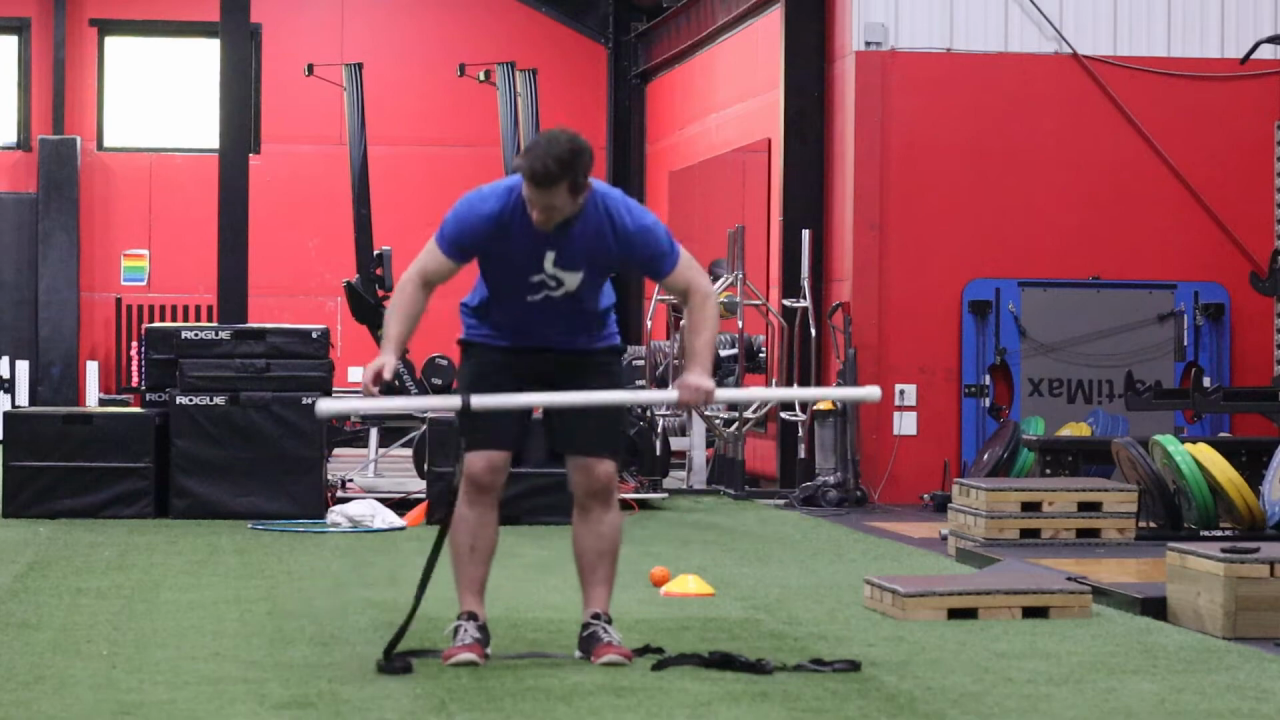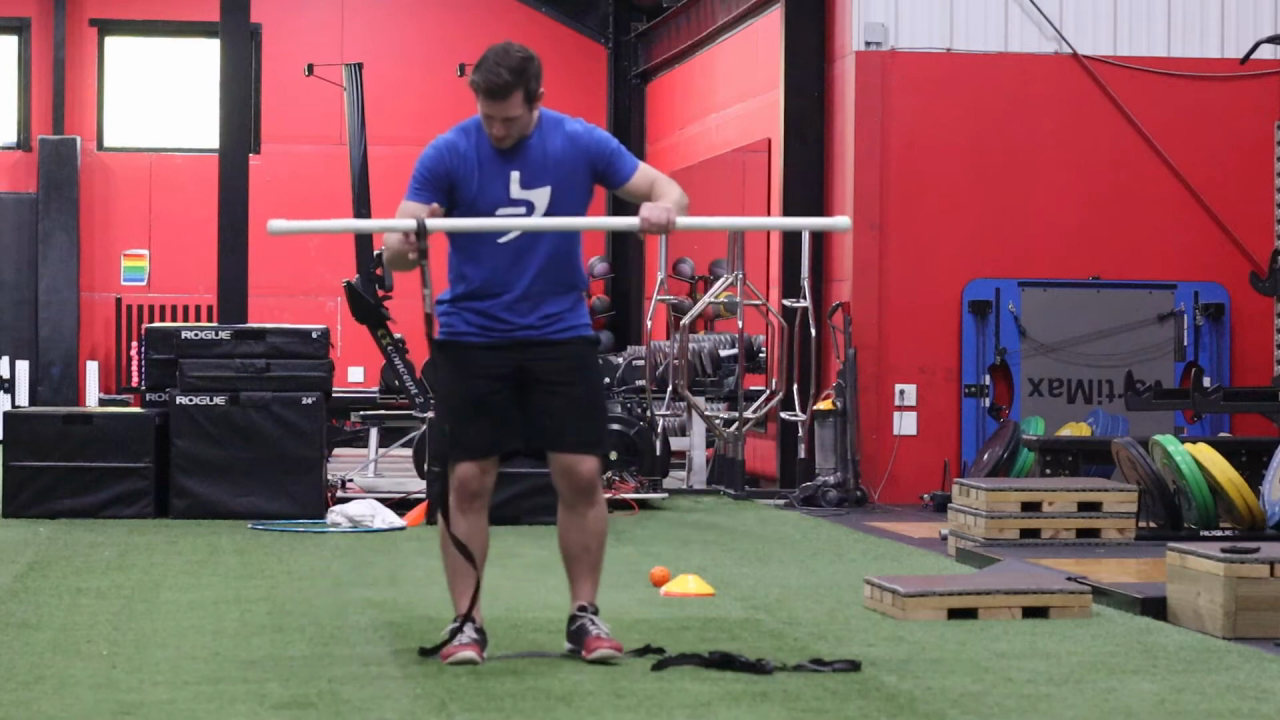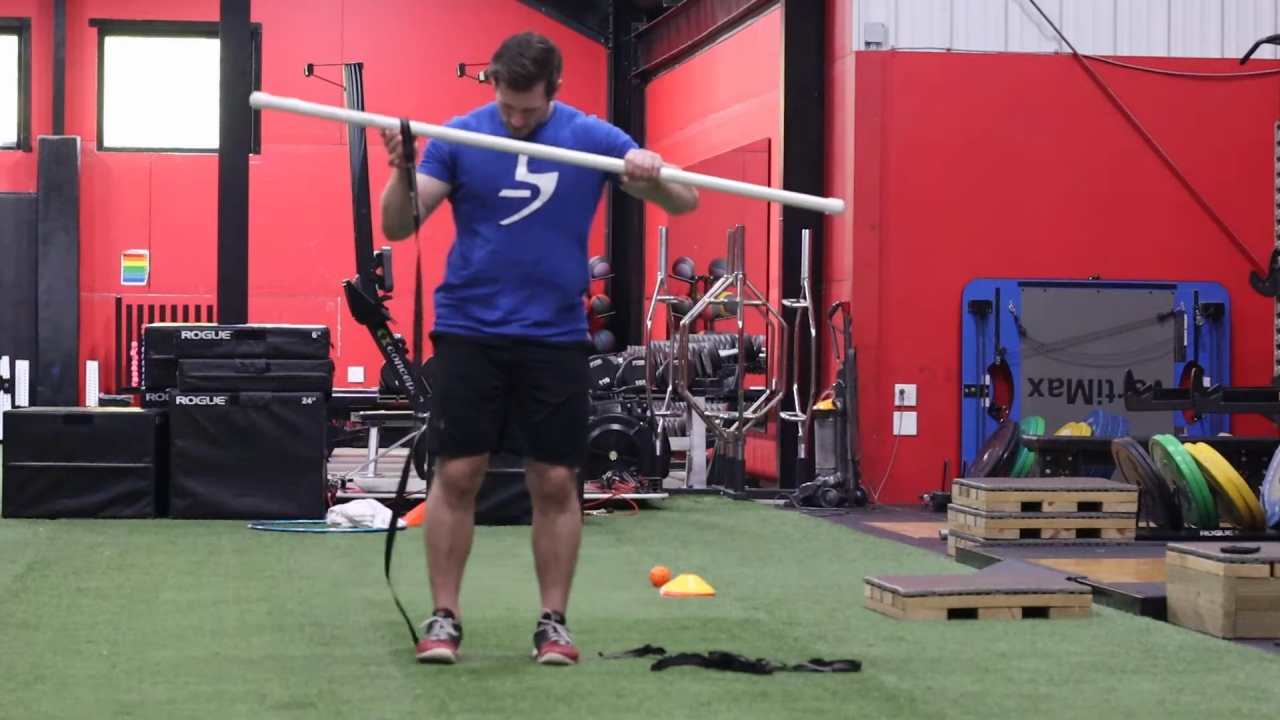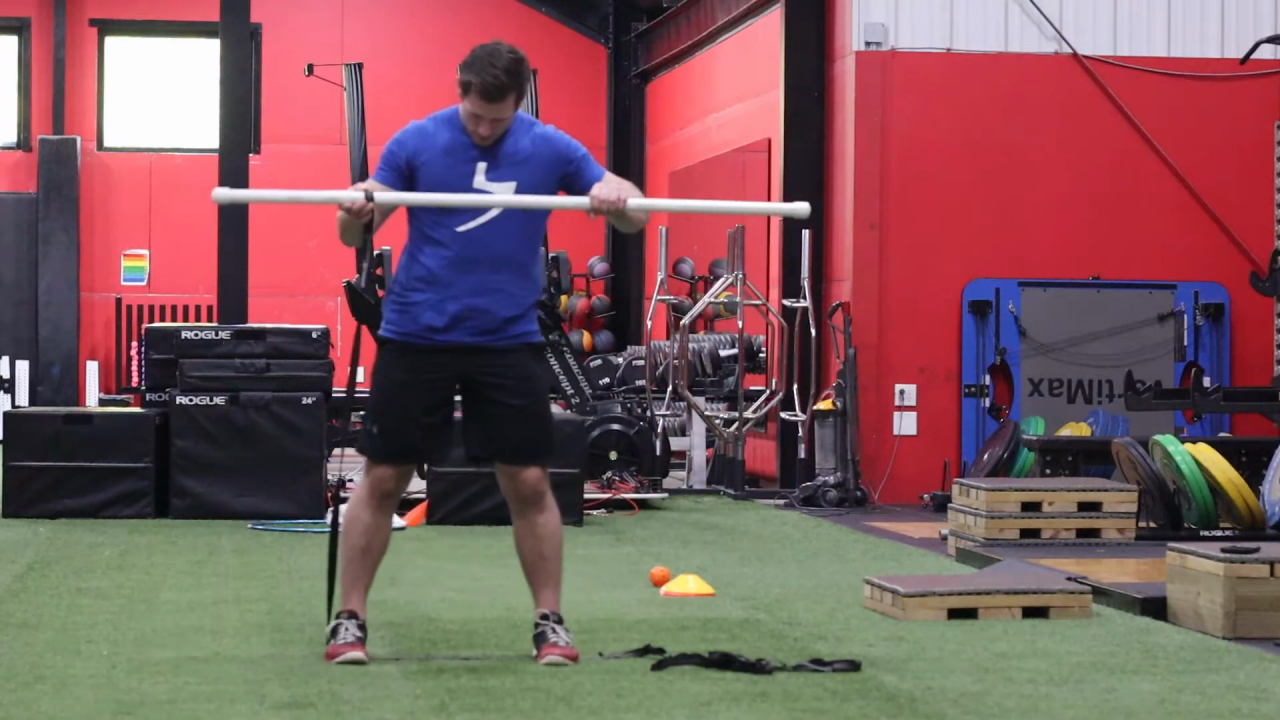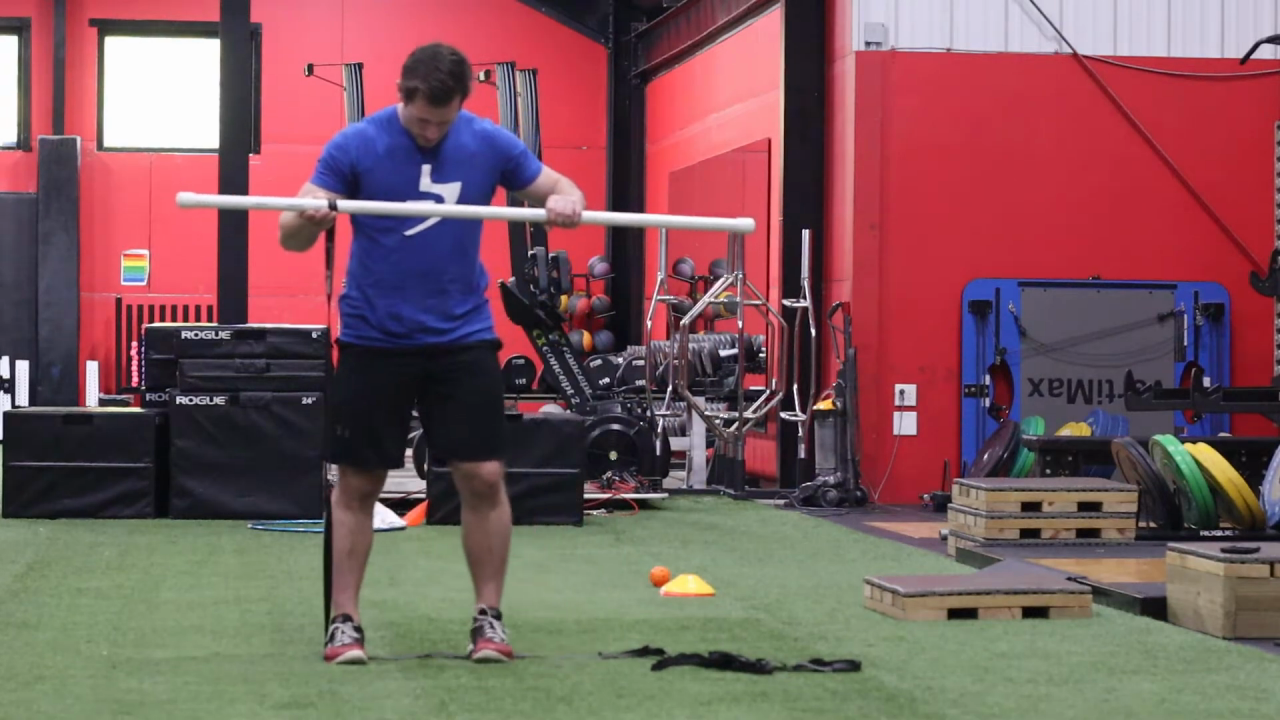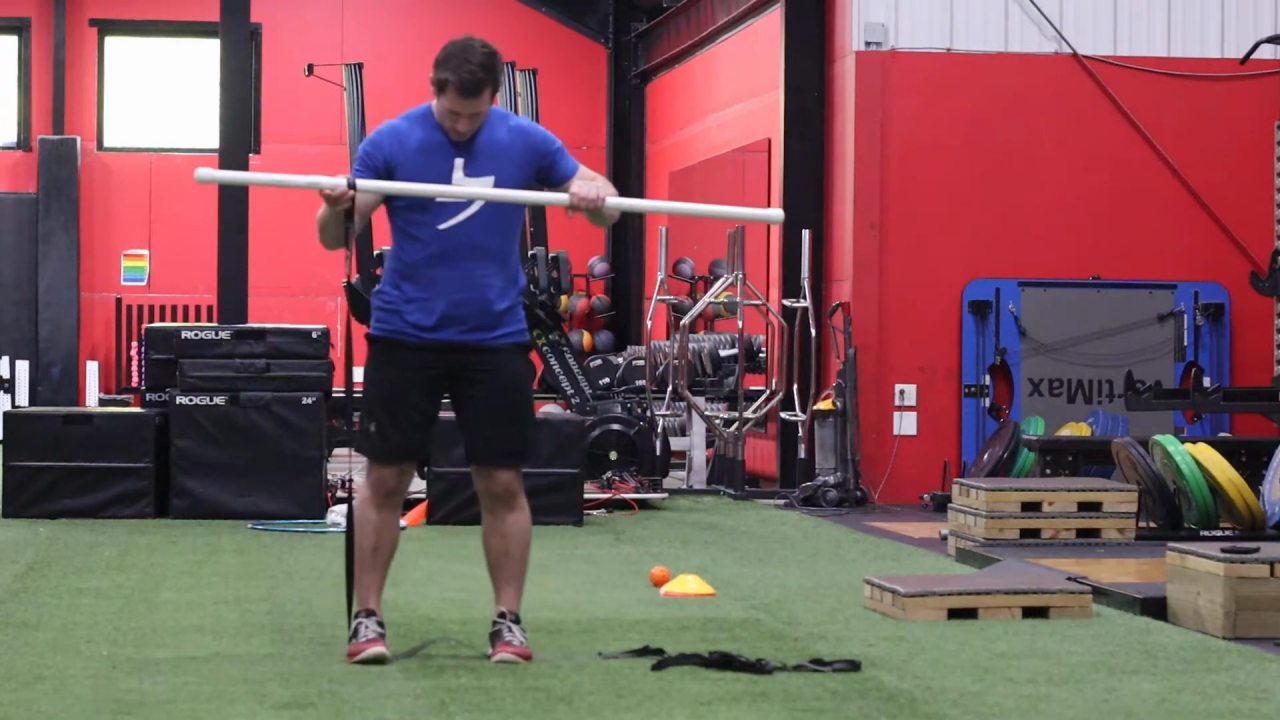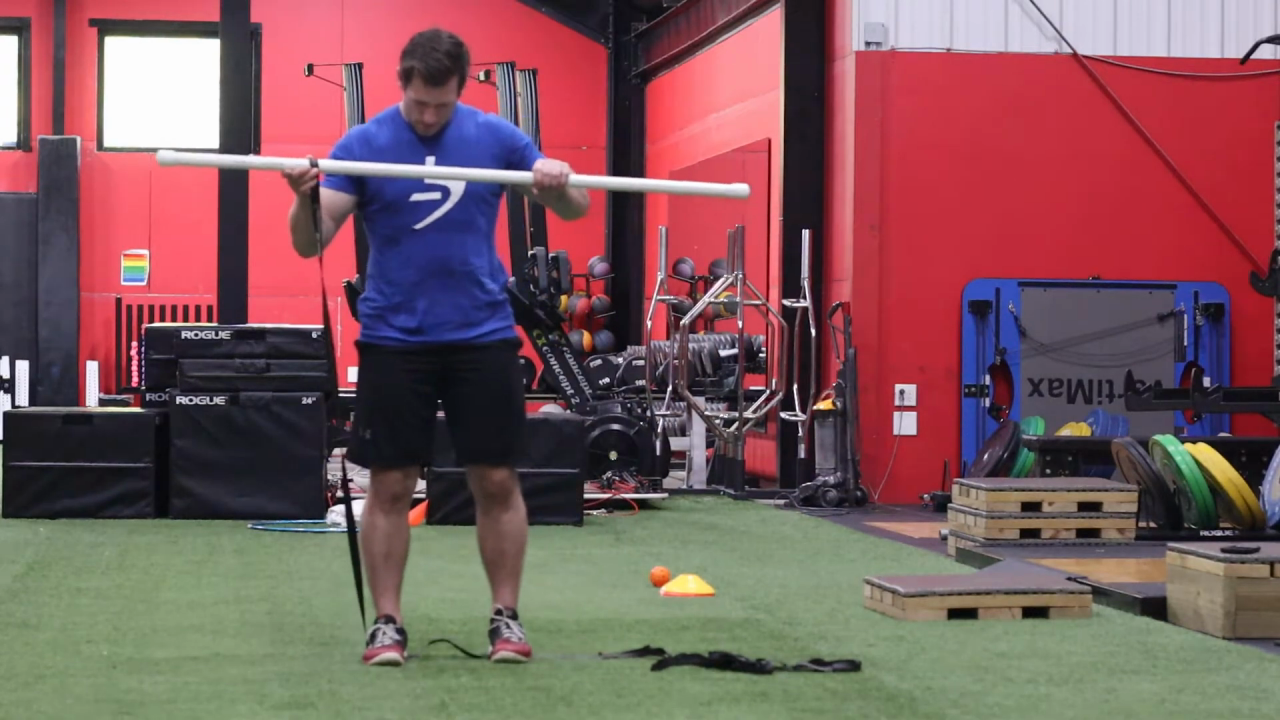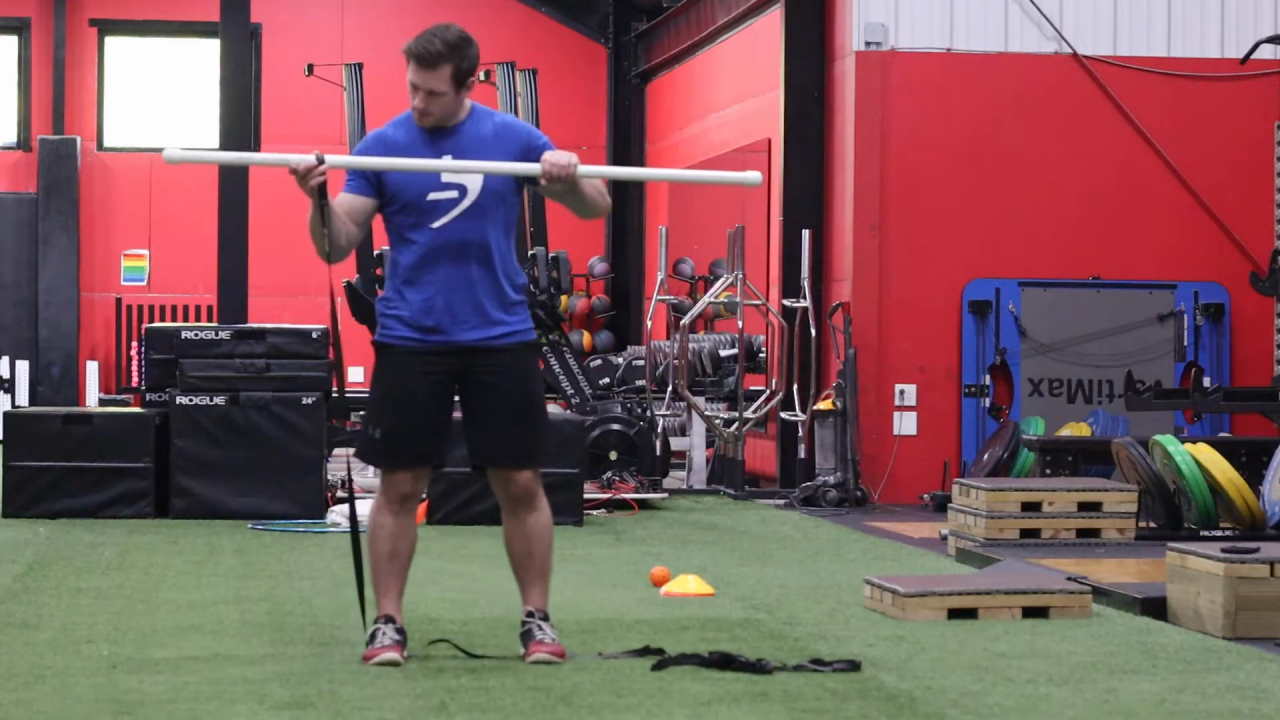
dt=0.4s
person 1, frame 1
left shoulder: (625, 221)
right shoulder: (485, 208)
left elbow: (697, 289)
right elbow: (419, 278)
left wrist: (697, 367)
right wrist: (391, 348)
left hip: (586, 349)
right hip: (496, 343)
left knee: (598, 479)
right knee: (481, 474)
left ankle: (597, 622)
right ankle: (470, 620)
person 1, frame 2
left shoulder: (582, 143)
right shoulder: (447, 153)
left elbow: (663, 187)
right elbow: (398, 238)
left wrist: (662, 209)
right wrist: (401, 245)
left hip: (562, 334)
right hip: (471, 337)
left knee: (581, 476)
right knee: (468, 480)
left ankle: (584, 615)
right ankle: (465, 621)
person 1, frame 3
left shoulder: (594, 138)
right shoulder: (457, 137)
left elbow: (684, 198)
right elbow: (396, 226)
left wrist: (654, 174)
right wrist: (401, 174)
left hip: (555, 337)
right hip: (468, 332)
left knee: (555, 483)
right knee: (456, 476)
left ankle: (553, 620)
right ankle: (444, 616)
person 1, frame 4
left shoulder: (552, 149)
right shoulder: (416, 141)
left elbow: (635, 215)
right elbow: (353, 237)
left wrist: (618, 201)
right wrist: (355, 212)
left hip: (508, 341)
right hip: (416, 336)
left knee: (528, 483)
right knee: (383, 479)
left ankle: (549, 621)
right ankle: (349, 617)
person 1, frame 5
left shoulder: (491, 143)
right shoulder: (355, 145)
left elbow: (559, 190)
right elbow: (292, 234)
left wrist: (567, 203)
right wrist: (308, 219)
left hip: (464, 338)
right hip: (374, 339)
left knee: (483, 479)
right knee: (357, 483)
left ankle: (488, 616)
right ankle: (343, 620)
person 1, frame 6
left shoulder: (528, 141)
right shoulder: (389, 141)
left elbow: (603, 205)
right elbow: (333, 237)
left wrist: (595, 197)
right wrist: (336, 206)
left hip: (495, 338)
right hip: (404, 334)
left knee: (502, 483)
right knee: (385, 478)
left ankle: (507, 620)
right ankle: (367, 616)
person 1, frame 7
left shoulder: (497, 137)
right shoulder: (361, 145)
left elbow: (575, 208)
right elbow: (309, 242)
left wrist: (559, 183)
right wrist: (303, 197)
left hip: (483, 335)
right hip: (393, 339)
left knee: (496, 481)
right knee: (390, 484)
left ankle: (506, 617)
right ankle: (386, 622)
person 1, frame 8
left shoulder: (514, 137)
right shoulder: (381, 147)
left elbow: (596, 207)
right elbow: (336, 247)
left wrist: (570, 178)
right wrist: (318, 198)
left hip: (501, 336)
right hip: (410, 340)
left knee: (520, 483)
right knee: (400, 484)
left ankle: (537, 618)
right ankle: (387, 622)
